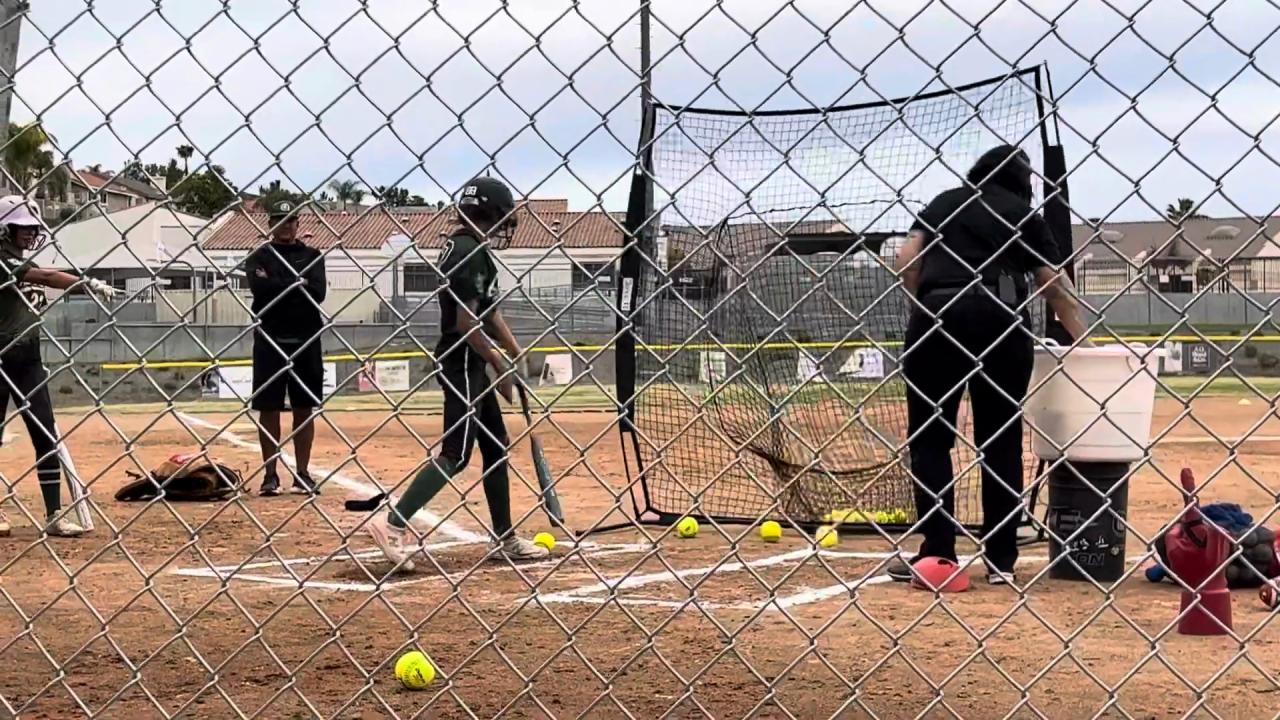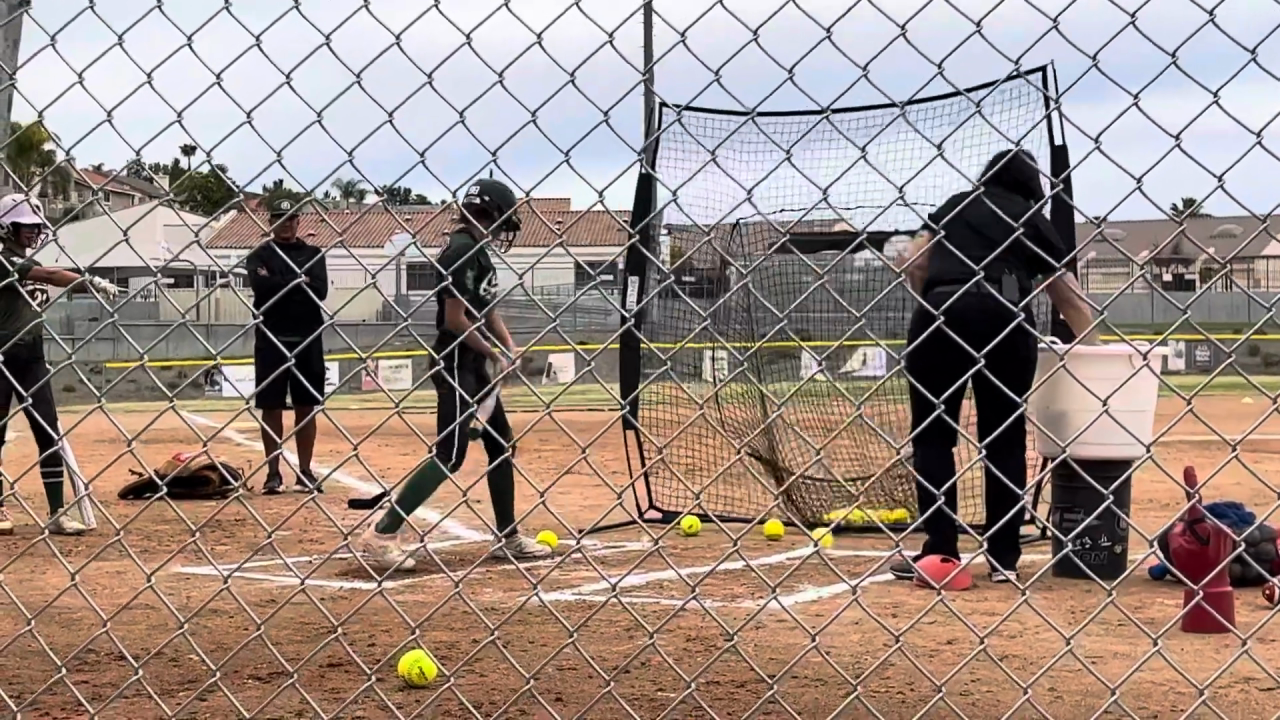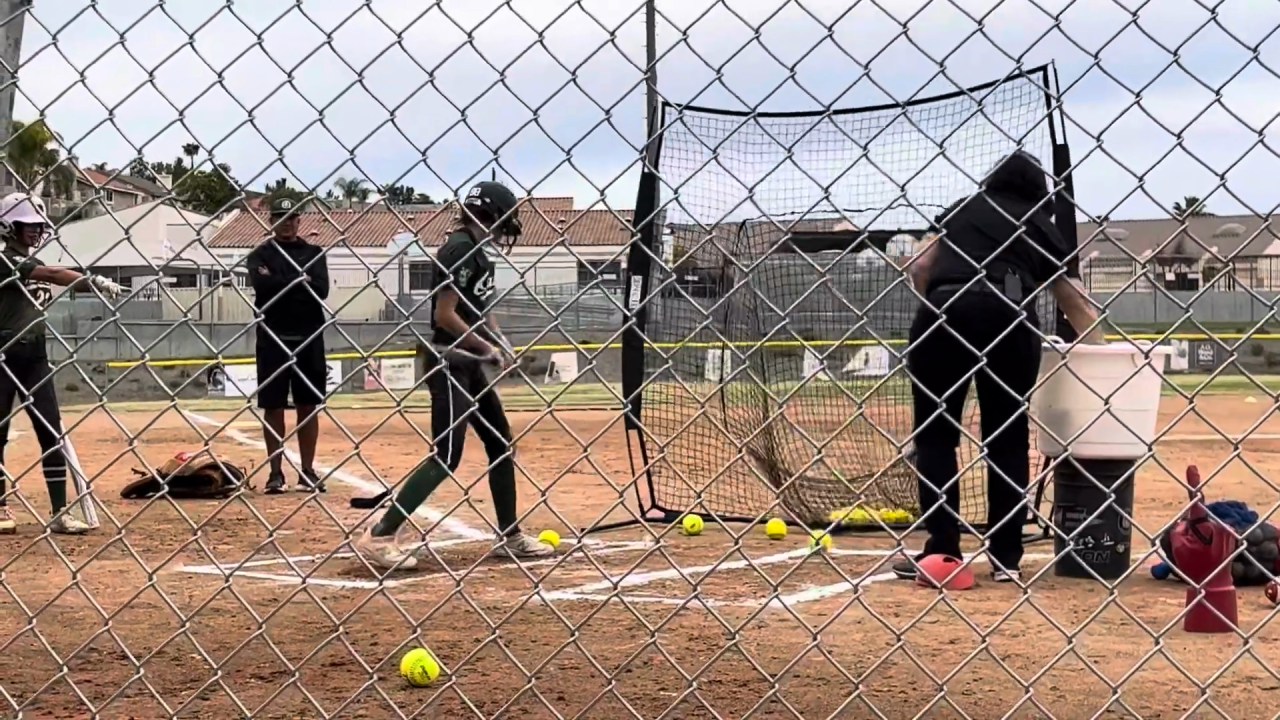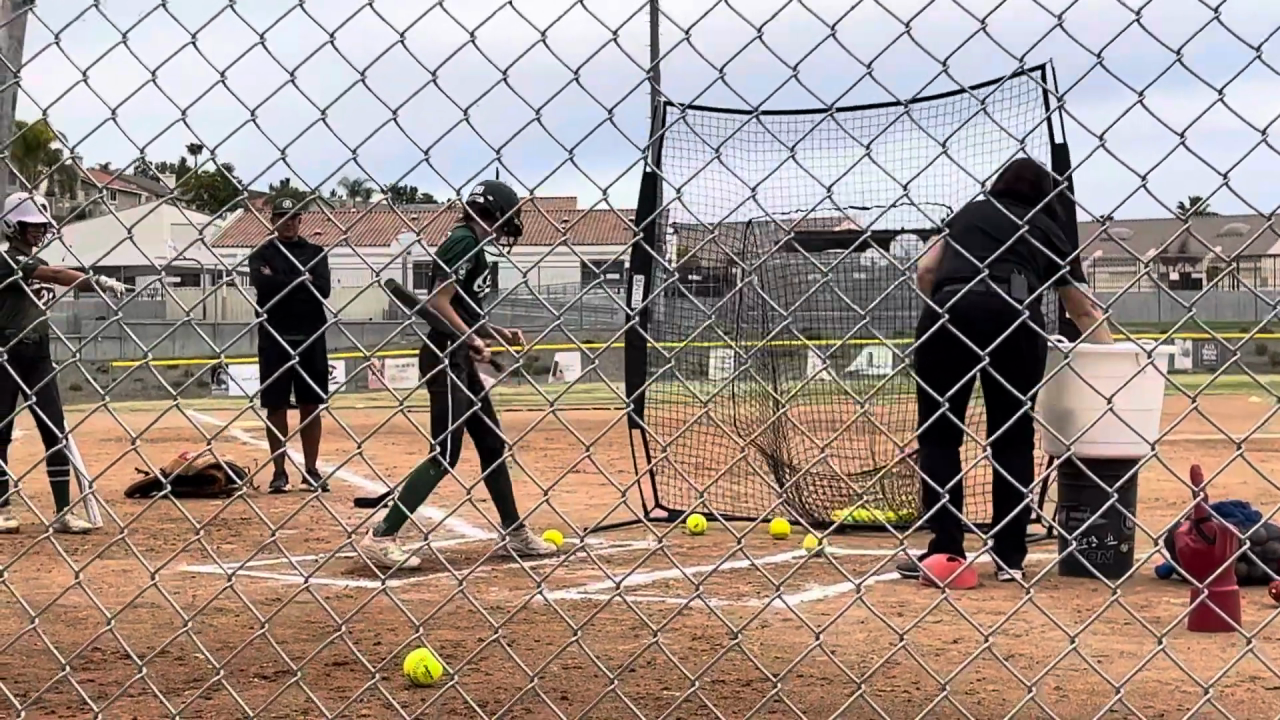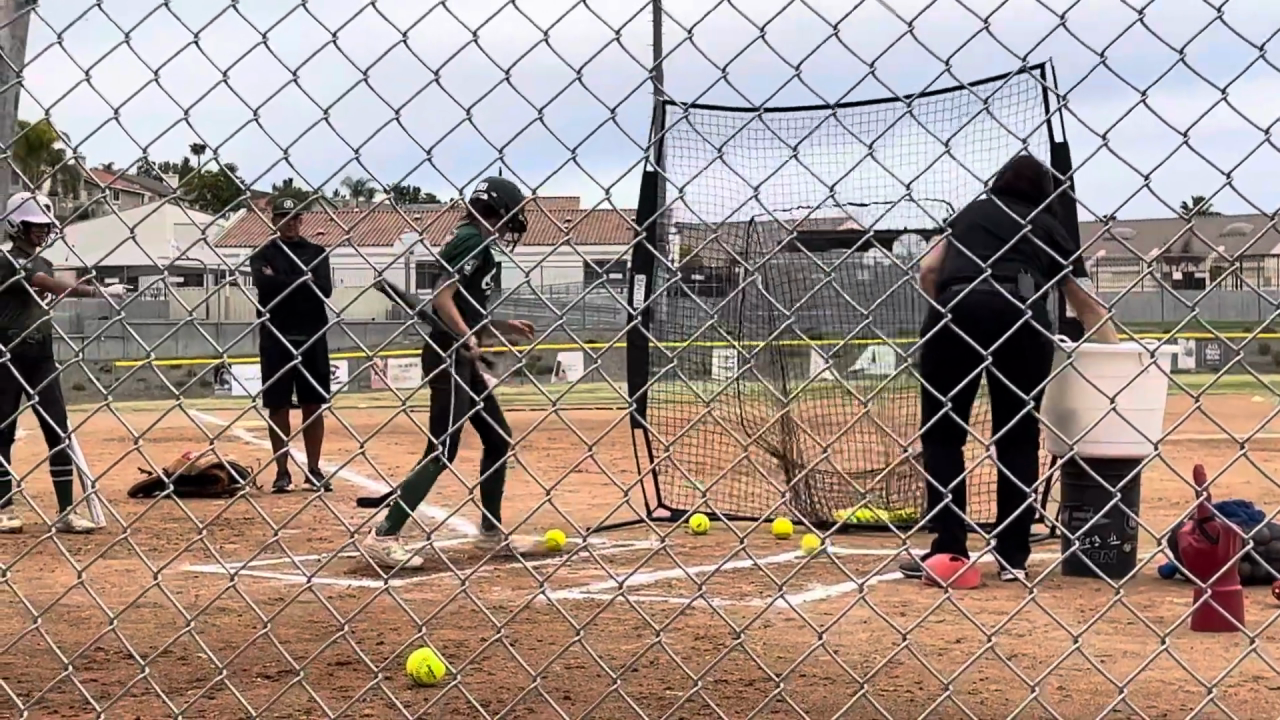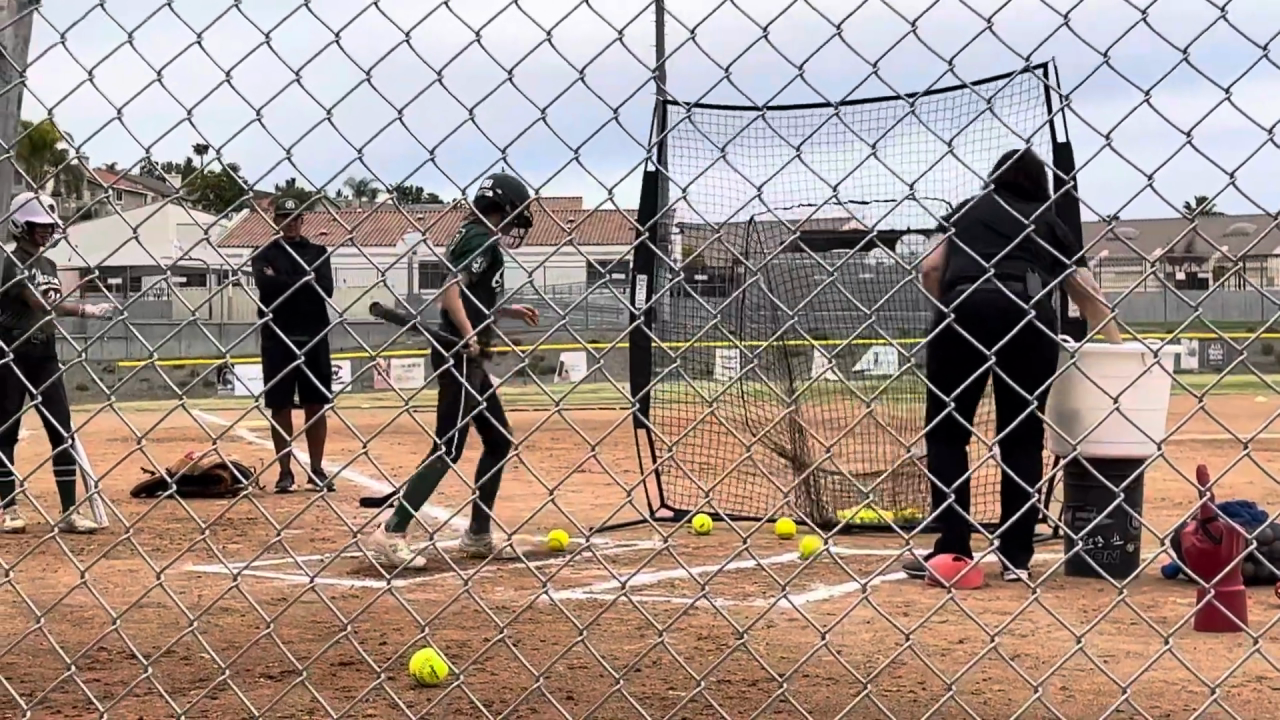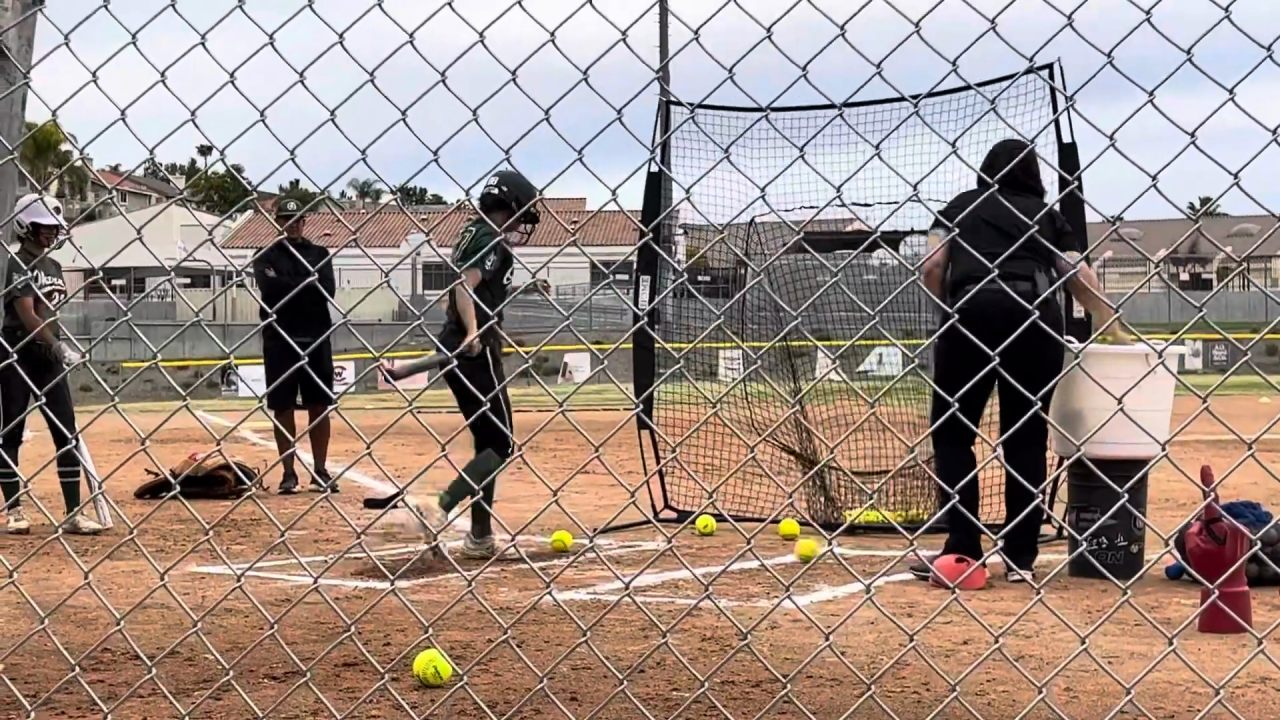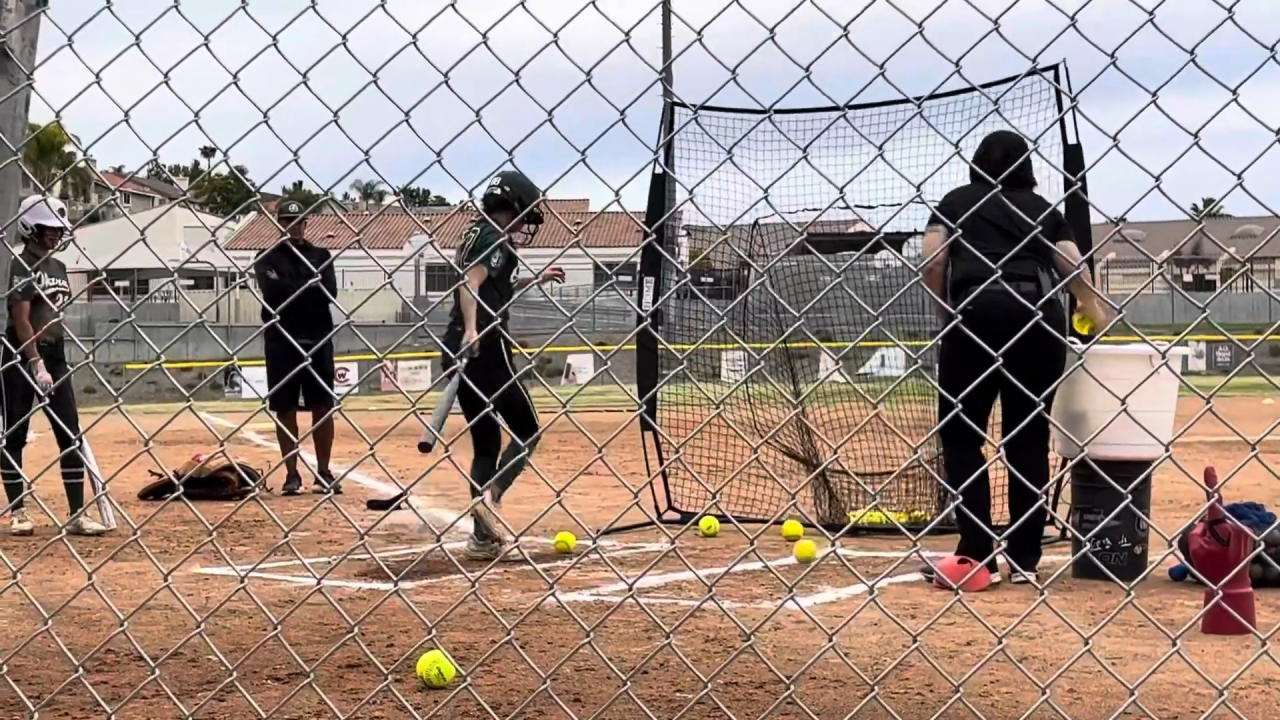
dt=0.1s
person 1, frame 1
left shoulder: (944, 202)
right shoulder: (1026, 215)
left elbow: (905, 265)
right elbow: (1060, 292)
right wrist: (1085, 348)
left hip: (939, 315)
right hip: (1002, 319)
left knee: (930, 436)
right knee: (1001, 439)
left ankle: (939, 553)
right ankle: (1001, 558)
person 1, frame 2
left shoulder: (954, 205)
right shoulder: (1034, 220)
left elbow: (911, 264)
right elbow: (1071, 299)
left hip: (941, 312)
right hip: (1005, 317)
left knee: (932, 434)
right knee: (1005, 437)
left ankle: (941, 551)
right ankle: (1004, 557)
person 1, frame 3
left shoulder: (963, 209)
right shoulder: (1042, 228)
left elbow: (920, 267)
right elbow: (1079, 307)
left hip: (947, 311)
right hip: (1010, 316)
left knee: (936, 433)
right knee: (1008, 435)
left ankle: (943, 552)
right ankle: (1006, 556)
person 1, frame 4
left shoulder: (969, 212)
right shoulder: (1048, 231)
left elbow: (926, 270)
right elbow: (1085, 311)
left hip: (952, 311)
right hip: (1015, 315)
left knee: (939, 434)
right knee: (1013, 436)
left ankle: (946, 551)
right ankle: (1010, 556)
person 1, frame 5
left shoulder: (968, 212)
right shoulder: (1050, 228)
left elbow: (928, 271)
right elbow: (1087, 303)
left hip: (961, 311)
right hip: (1023, 316)
left knee: (942, 433)
right knee: (1018, 435)
left ankle: (949, 550)
right ankle: (1013, 556)
person 1, frame 6
left shoulder: (966, 209)
right shoulder: (1051, 224)
left elbow: (930, 270)
right elbow: (1089, 296)
left hip: (965, 310)
right hip: (1029, 315)
left knee: (946, 432)
right knee: (1022, 435)
left ankle: (953, 550)
right ankle: (1017, 556)
person 1, frame 7
left shoulder: (961, 205)
right shoulder: (1046, 214)
left elbow: (932, 266)
right elbow: (1082, 279)
left wrist: (950, 312)
right wrist: (1115, 332)
left hip: (975, 310)
right hip: (1036, 313)
left knee: (952, 431)
right knee: (1026, 436)
left ankle: (965, 551)
right ankle: (1021, 557)
person 1, frame 8
left shoulder: (956, 201)
right shoulder: (1042, 208)
left elbow: (931, 263)
right elbow: (1076, 270)
left wrist: (948, 312)
right wrist: (1099, 316)
left hip: (979, 311)
right hip: (1040, 314)
left knee: (960, 433)
right knee: (1029, 436)
left ankle: (977, 554)
right ankle: (1024, 558)
person 2, frame 1
left shoulder: (470, 249)
right shoulder: (469, 253)
left elbow: (489, 310)
right elbow: (467, 321)
left wrist: (514, 349)
right wrist: (498, 361)
left hip: (470, 363)
right hip: (461, 363)
left knee: (498, 447)
right knee: (455, 454)
left ankle: (506, 539)
right ankle: (389, 526)
person 2, frame 2
left shoulder: (474, 250)
right shoulder: (465, 250)
left elbow: (486, 310)
right elbow: (454, 318)
left wrist: (509, 348)
right wrist: (491, 354)
left hip: (471, 363)
right hip: (458, 362)
left knee: (502, 445)
right knee: (449, 455)
left ankle: (508, 538)
right ankle: (382, 533)
person 2, frame 3
left shoulder: (474, 251)
right shoulder: (462, 247)
right elbow: (443, 310)
left wrist: (500, 344)
right wrist: (481, 344)
left hip: (467, 362)
right hip: (451, 361)
left knee: (502, 445)
right knee: (445, 456)
left ankle: (511, 536)
right ankle: (378, 535)
person 2, frame 4
left shoulder: (473, 246)
right shoulder: (464, 242)
right elbow: (437, 302)
left wrist: (500, 334)
right wrist: (471, 339)
left hip: (462, 361)
right hip: (447, 359)
left knee: (494, 445)
right knee: (444, 456)
left ankle: (516, 533)
right ankle: (380, 536)
person 2, frame 5
left shoulder: (470, 240)
right shoulder: (473, 240)
right elbow: (442, 295)
left wrist: (504, 325)
right wrist: (466, 337)
left hip: (458, 356)
right hip: (452, 356)
left knee: (499, 440)
right knee: (442, 451)
left ankle: (492, 532)
right ankle: (383, 536)
person 2, frame 6
left shoulder: (475, 237)
right shoulder: (481, 239)
right elbow: (450, 293)
left wrist: (509, 310)
right wrist: (468, 335)
left hip: (466, 356)
right hip: (461, 355)
left knee: (499, 441)
right knee: (448, 449)
left ankle: (479, 533)
right ankle: (391, 532)
person 2, frame 7
left shoulder: (475, 234)
right shoulder: (495, 239)
right elbow: (464, 287)
left wrist: (521, 287)
right wrist: (471, 331)
left hip: (465, 350)
right hip: (476, 351)
left knee: (491, 440)
right knee: (500, 443)
left ankle: (481, 536)
right ankle: (442, 510)
person 2, frame 8
left shoulder: (475, 233)
right shoulder: (496, 238)
right elbow: (469, 283)
left wrist: (536, 278)
right wrist: (471, 328)
left hip: (463, 350)
right hip: (485, 348)
left knee: (487, 443)
right knee: (527, 432)
left ankle: (484, 537)
right ankle: (488, 500)
person 3, frame 1
left shoulder: (29, 268)
right elbow: (49, 277)
left wrist: (35, 356)
right wrist: (89, 284)
left hip: (29, 360)
left knee: (47, 437)
left ankle: (54, 515)
person 3, frame 2
left shoulder: (32, 266)
right elbow: (51, 275)
left wrist: (36, 353)
right wrist: (92, 282)
left hip: (32, 357)
left knee: (49, 435)
left ankle: (57, 513)
person 3, frame 3
left shoulder: (35, 265)
right elbow: (55, 274)
right wrist: (97, 281)
left hip: (35, 356)
left knee: (52, 433)
left ankle: (59, 513)
person 3, frame 4
left shoulder: (38, 264)
right elbow: (57, 275)
right wrist: (100, 282)
left hip: (39, 355)
left knee: (56, 433)
left ankle: (63, 512)
person 3, frame 5
left shoulder: (41, 262)
right elbow: (54, 286)
right wrist: (99, 290)
left hip: (42, 354)
left knee: (59, 433)
left ankle: (66, 512)
person 3, frame 6
left shoulder: (48, 265)
right elbow: (40, 303)
right wrist: (86, 310)
left hip: (46, 354)
left knee: (63, 433)
left ankle: (69, 512)
person 3, frame 7
left shoulder: (53, 266)
left wrist: (57, 351)
right wrist: (61, 349)
left hip: (48, 356)
left knee: (66, 434)
left ankle: (73, 513)
person 3, frame 8
left shoulder: (58, 267)
left wrist: (52, 359)
right wrist: (36, 364)
left hip: (53, 357)
left knee: (70, 435)
left ankle: (77, 514)
person 4, frame 1
left shoulder: (312, 256)
right shoulder: (258, 257)
left elbow: (318, 293)
right elbow: (260, 288)
left wrist: (279, 289)
right wrist: (297, 286)
left hip: (306, 342)
right hip: (270, 342)
left knee: (304, 409)
right knee: (269, 409)
left ankle: (302, 474)
right ankle: (270, 474)
person 4, frame 2
left shoulder: (313, 254)
right shoulder: (259, 255)
left elbow: (320, 291)
right elbow: (261, 286)
left wrist: (280, 286)
right wrist: (299, 283)
left hip: (307, 340)
right hip: (271, 340)
left knee: (307, 407)
right knee: (271, 408)
left ankle: (305, 472)
right ankle: (273, 472)
person 4, frame 3
left shoulder: (314, 253)
right shoulder: (260, 254)
left elbow: (321, 289)
right elbow: (262, 285)
left wrist: (281, 286)
right wrist: (300, 282)
left hip: (308, 338)
right hip: (273, 339)
left knee: (308, 406)
right knee: (273, 406)
left ankle: (307, 471)
right ankle: (275, 472)
person 4, frame 4
left shoulder: (316, 253)
right shoulder: (262, 254)
left elbow: (323, 289)
right elbow: (264, 285)
left wrist: (283, 285)
right wrist: (302, 281)
left hip: (310, 338)
right hip: (275, 338)
left knee: (311, 406)
right knee: (276, 407)
left ankle: (311, 470)
right ankle: (279, 471)
person 4, frame 5
left shoulder: (316, 252)
right shoulder: (263, 254)
left elbow: (324, 289)
right elbow: (266, 285)
left wrist: (286, 285)
right wrist: (303, 282)
left hip: (311, 337)
right hip: (276, 338)
left knee: (314, 405)
right knee: (278, 406)
left ankle: (314, 470)
right ankle: (282, 471)
person 4, frame 6
left shoulder: (318, 253)
right shoulder: (264, 254)
left elbow: (326, 289)
right elbow: (267, 286)
left wrist: (287, 285)
right wrist: (305, 282)
left hip: (313, 338)
right hip: (278, 339)
left knee: (316, 406)
right knee: (280, 407)
left ankle: (316, 470)
right ankle: (285, 471)
person 4, frame 7
left shoulder: (319, 253)
right shoulder: (266, 256)
left elbow: (328, 291)
right elbow: (270, 287)
left wrist: (289, 289)
right wrist: (307, 284)
left hip: (315, 339)
right hip: (280, 340)
left knee: (320, 407)
right knee: (282, 408)
left ankle: (320, 471)
right ankle: (288, 473)
person 4, frame 8
left shoulder: (321, 256)
right shoulder: (267, 258)
left elbow: (330, 293)
right elbow: (271, 290)
left wrist: (291, 290)
right wrist: (309, 286)
left hip: (317, 341)
right hip: (281, 342)
left knee: (323, 408)
right knee: (285, 410)
left ankle: (323, 472)
right ankle: (292, 474)
